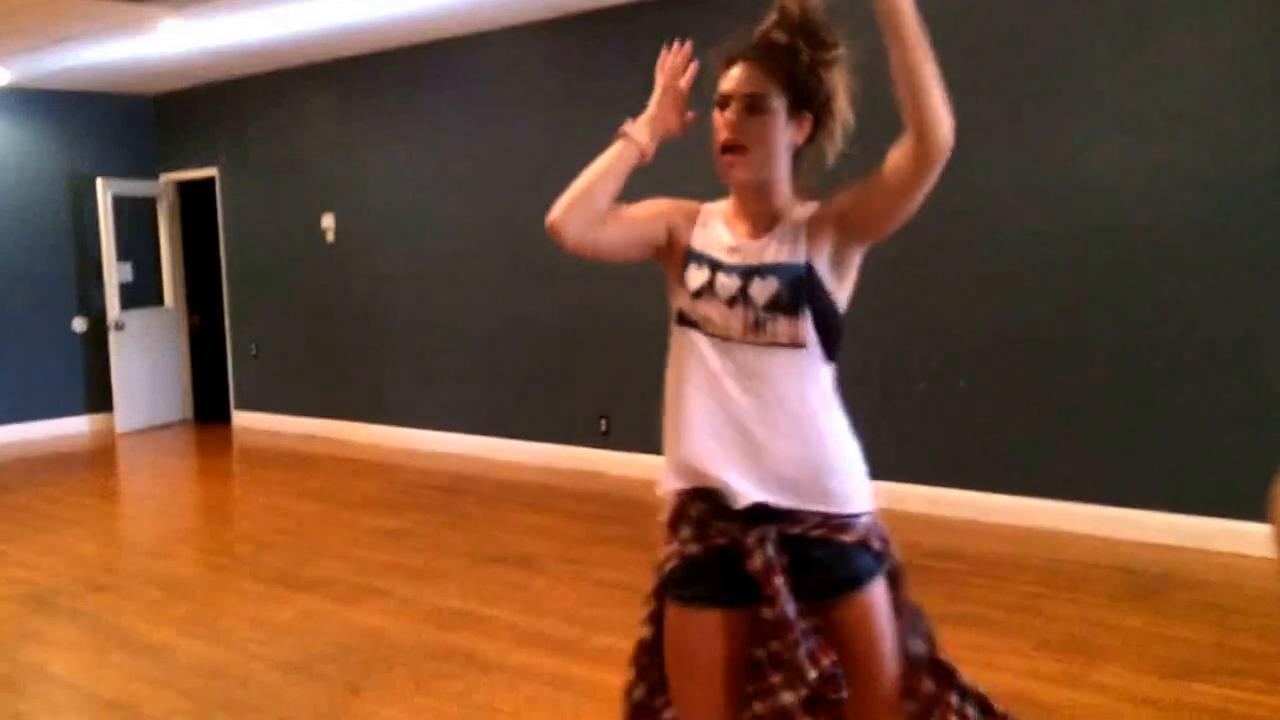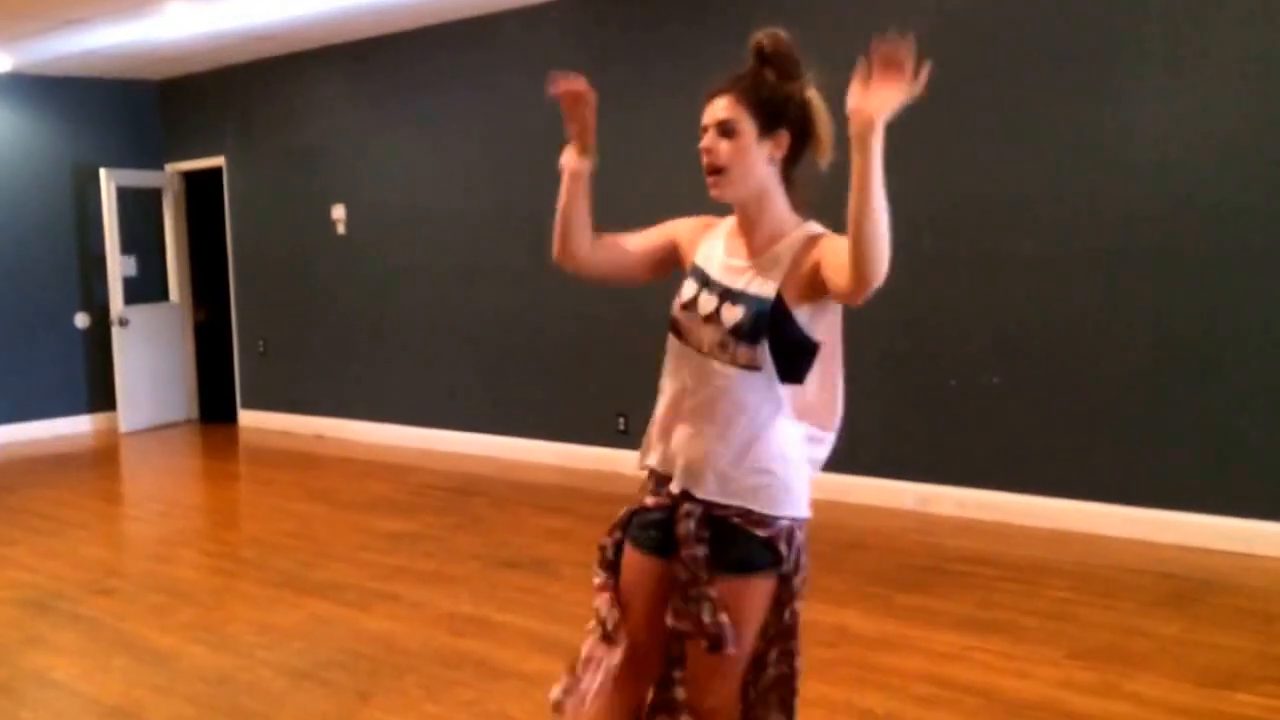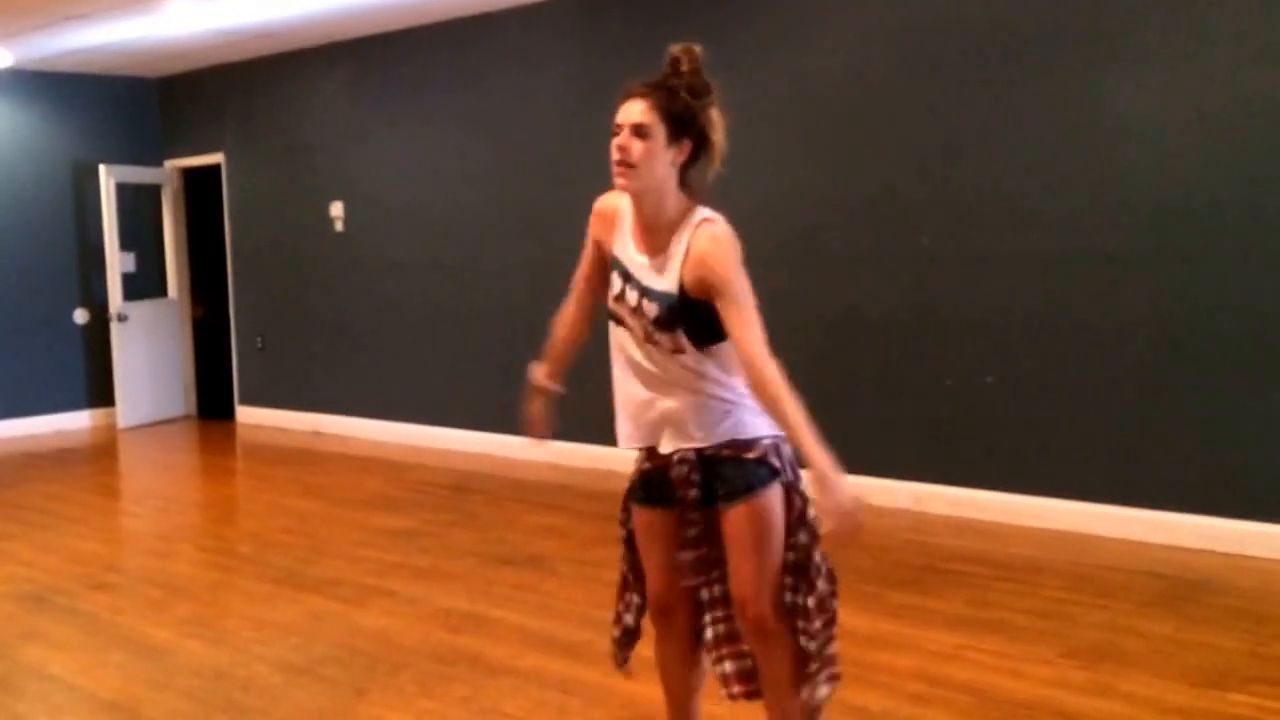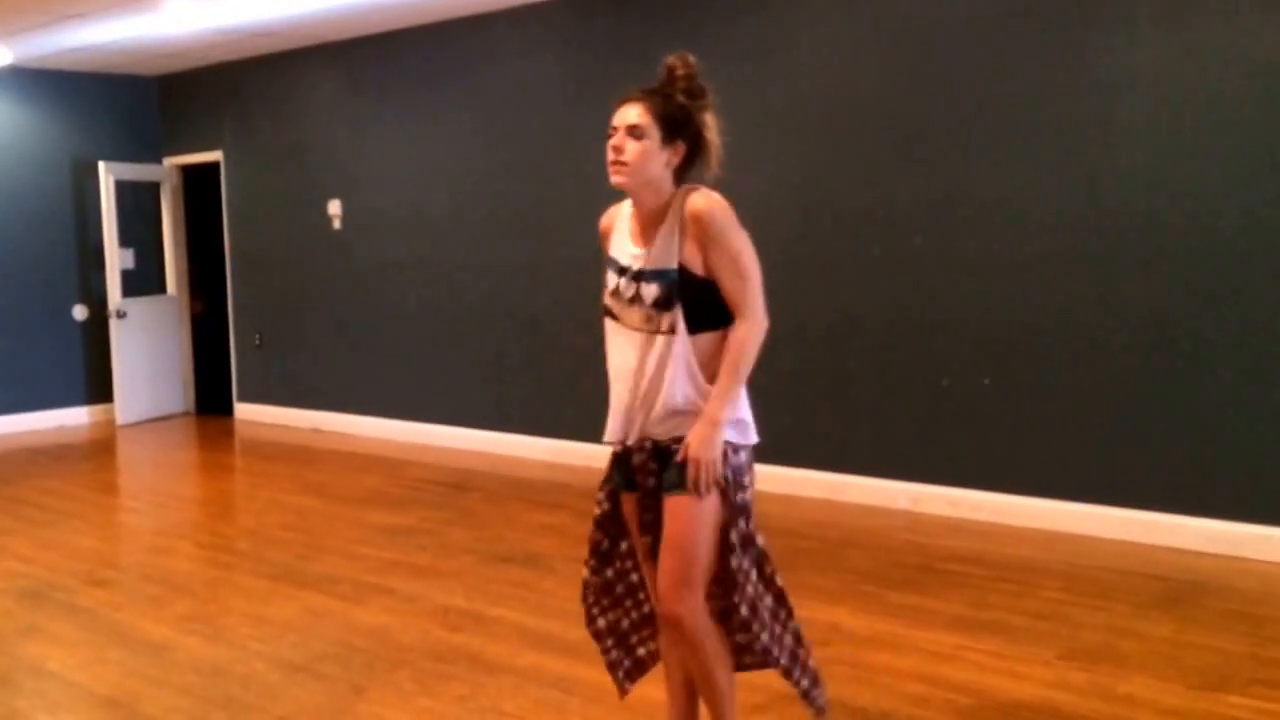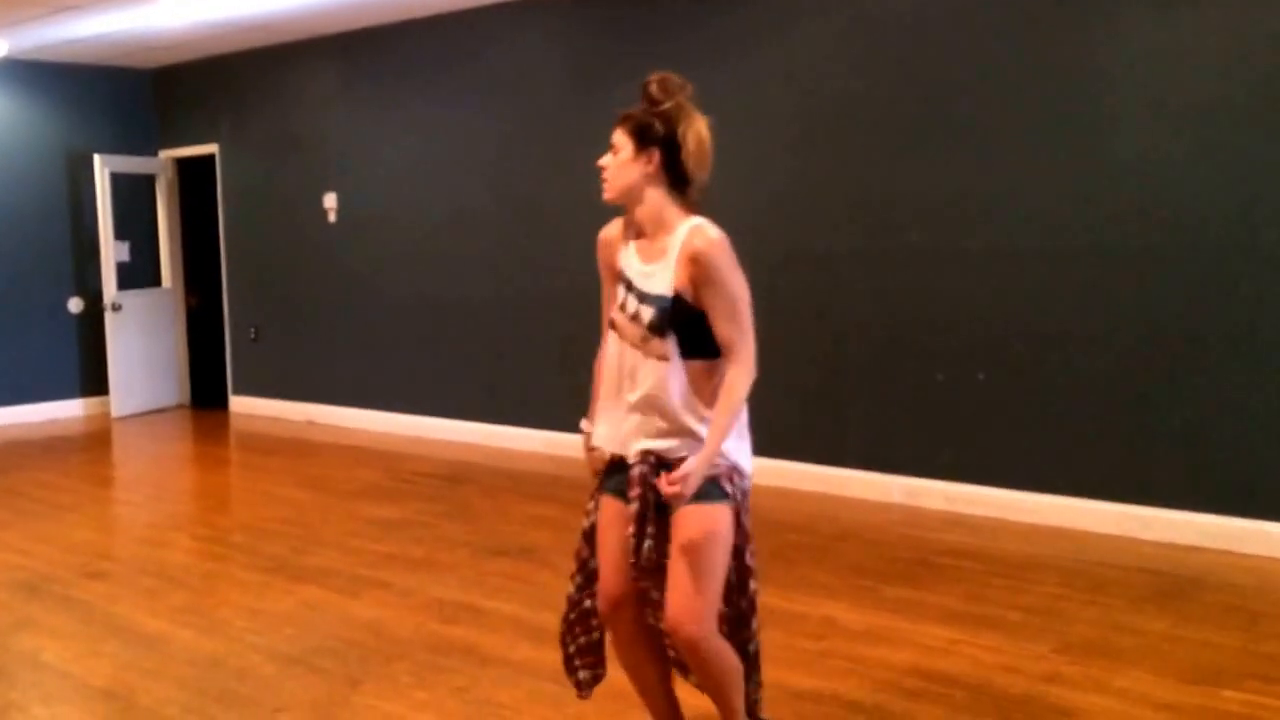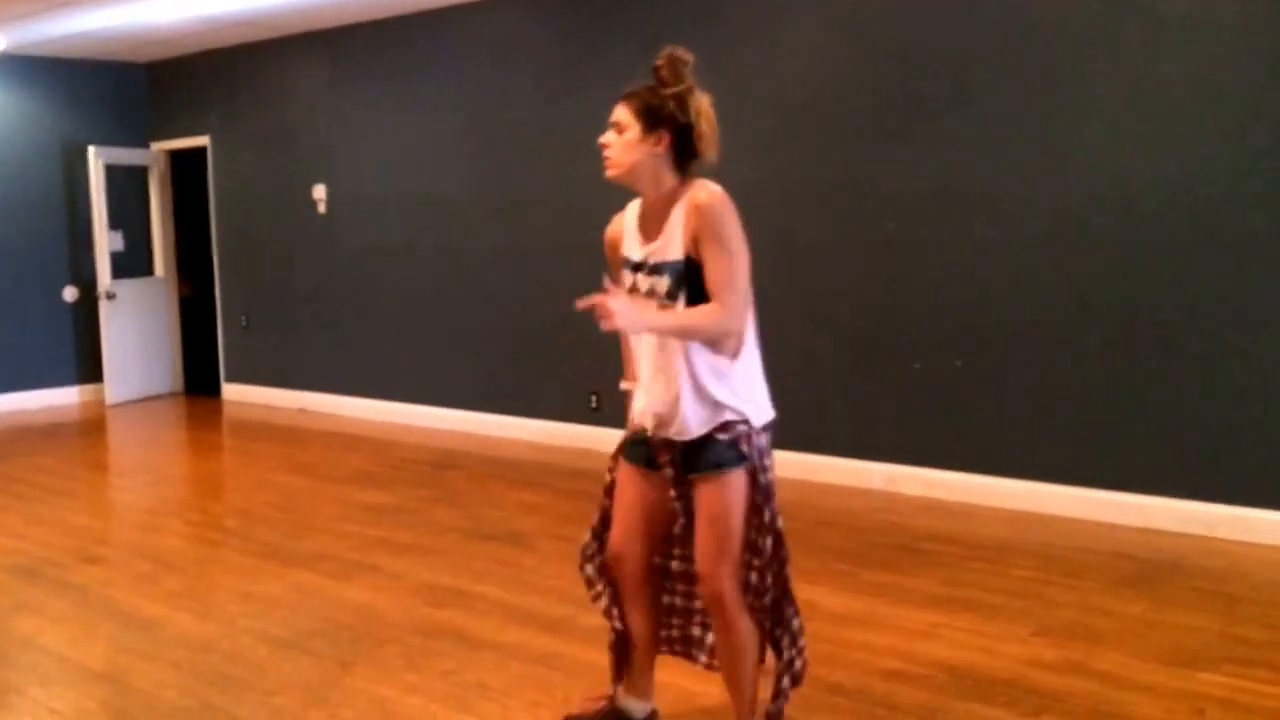
dt=0.5s
person 1, frame 1
left shoulder: (835, 231)
right shoulder: (679, 227)
left elbow: (932, 144)
right elbow: (568, 226)
right wrist: (648, 130)
left hip: (823, 504)
right hip: (710, 511)
person 1, frame 2
left shoulder: (815, 254)
right shoulder: (696, 237)
left elbow: (862, 282)
right elbow: (578, 258)
left wrist: (866, 138)
right wrist: (580, 152)
left hip: (759, 500)
right hip: (670, 484)
right knee: (630, 655)
person 1, frame 3
left shoulder: (708, 241)
right shoulder: (609, 214)
left elbow: (756, 355)
right elbow: (581, 304)
left wrist: (820, 460)
right wrist: (545, 379)
left hip: (739, 443)
right hip: (658, 448)
left knee: (758, 609)
right knee: (666, 603)
person 1, frame 4
left shoulder: (704, 213)
right shoulder: (613, 224)
left elbow: (754, 318)
left wrist: (711, 418)
left hip: (703, 441)
right hip: (634, 440)
left knee: (685, 605)
right knee: (656, 600)
person 1, frame 5
left shoulder: (702, 245)
right shoulder: (613, 241)
left elbow: (742, 358)
left wrist: (710, 453)
right wrist: (597, 424)
left hip: (698, 458)
right hip: (629, 453)
left knee: (687, 623)
right knee: (612, 603)
person 1, frame 6
left shoulder: (707, 206)
right shoulder: (619, 230)
left elbow: (727, 321)
left wrist: (643, 315)
left hip: (724, 423)
right hip: (655, 421)
left knee: (720, 584)
right knee: (625, 561)
